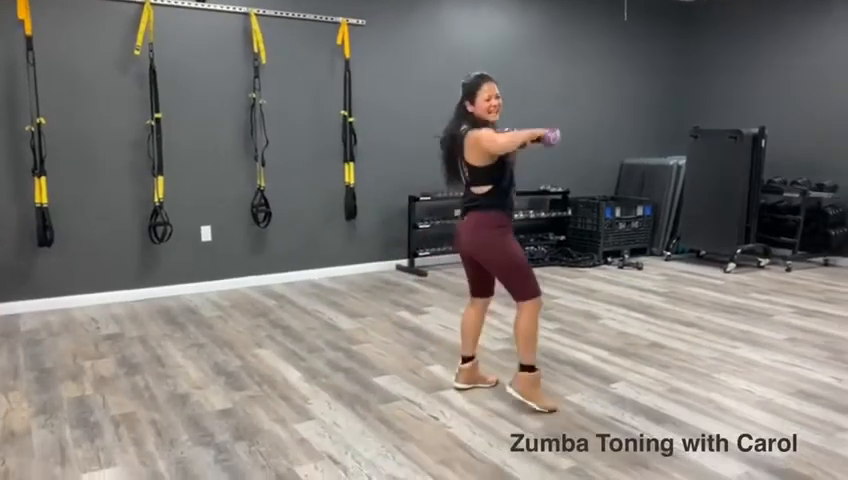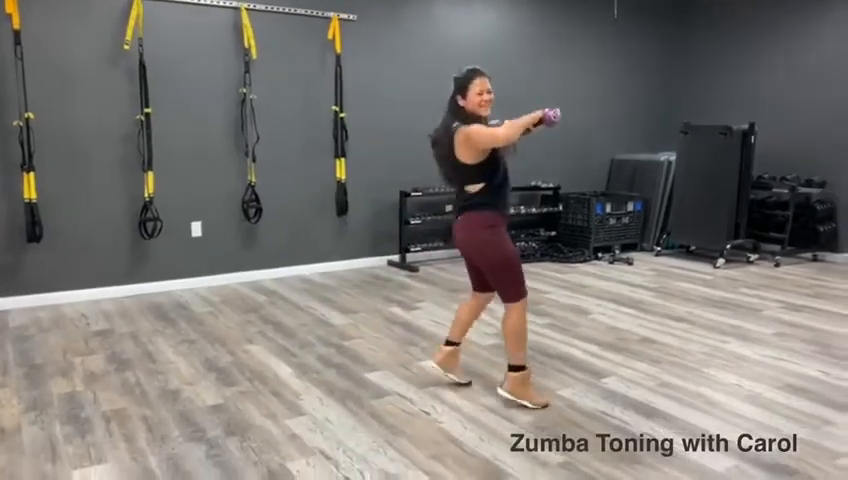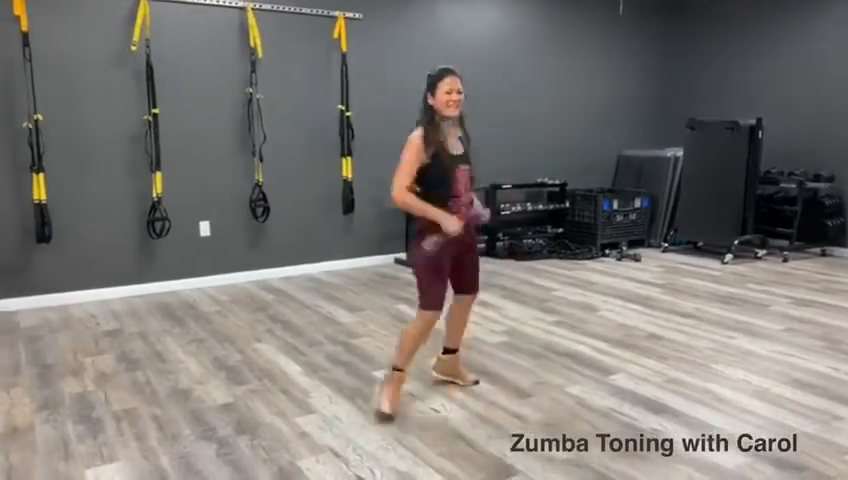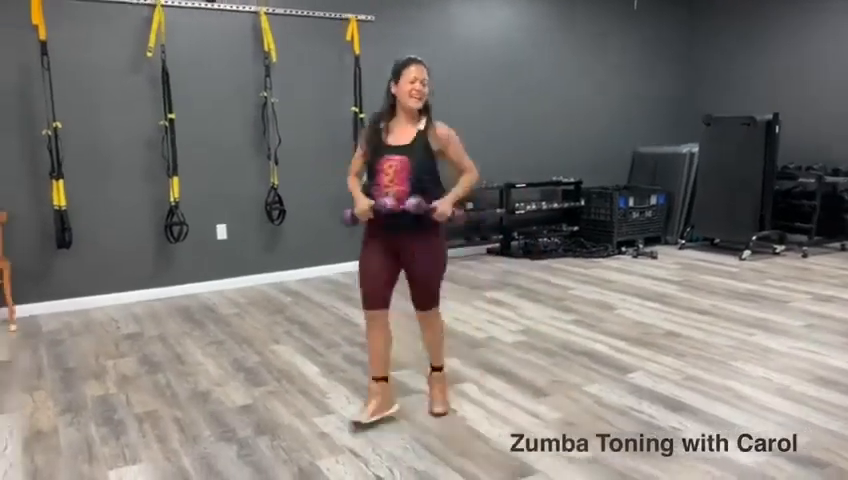
dt=0.4s
person 1, frame 1
left shoulder: (463, 135)
right shoulder: (480, 136)
right elbow: (502, 144)
left wrist: (515, 138)
right wrist: (534, 132)
left hip: (469, 228)
right hip: (490, 228)
left knee: (480, 298)
right knee: (530, 299)
left ankle: (467, 368)
right ankle: (527, 381)
person 1, frame 2
left shoulder: (464, 131)
right shoulder: (469, 132)
right elbow: (503, 137)
right wrist: (534, 116)
left hip: (470, 224)
right hip: (483, 226)
left knee: (484, 292)
right knee: (516, 300)
left ankle: (447, 353)
right ankle: (517, 380)
person 1, frame 3
left shoulder: (461, 135)
right shoulder: (420, 139)
right elbow: (399, 191)
left wrist: (475, 203)
right wrist: (442, 217)
left hip: (461, 231)
right hip: (432, 236)
left knee: (467, 295)
right knee: (429, 311)
left ankle: (448, 362)
right ankle: (393, 380)
person 1, frame 4
left shoulder: (438, 132)
right shoulder: (374, 129)
left elbow: (471, 173)
right elbow: (354, 173)
left wrist: (449, 200)
right wrist: (359, 198)
left hip: (422, 233)
right hip: (379, 233)
left knee: (426, 310)
right knee: (374, 312)
left ankle: (438, 380)
right ankle: (380, 395)
